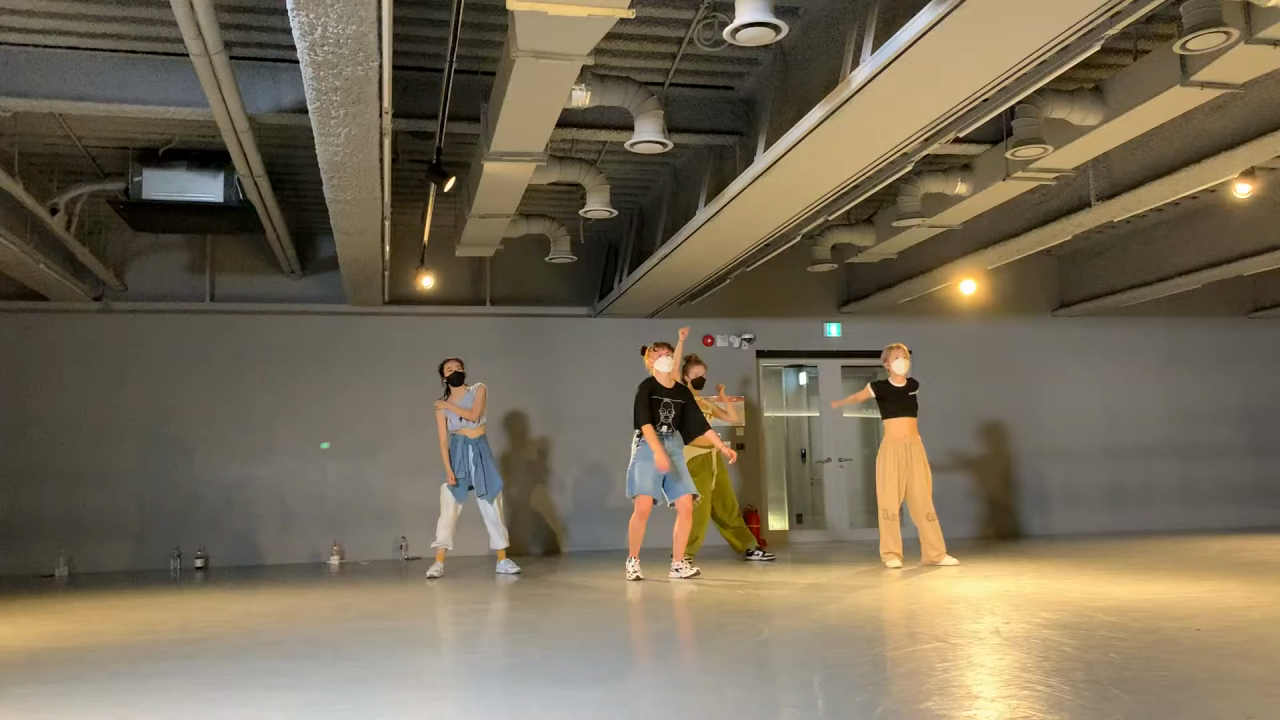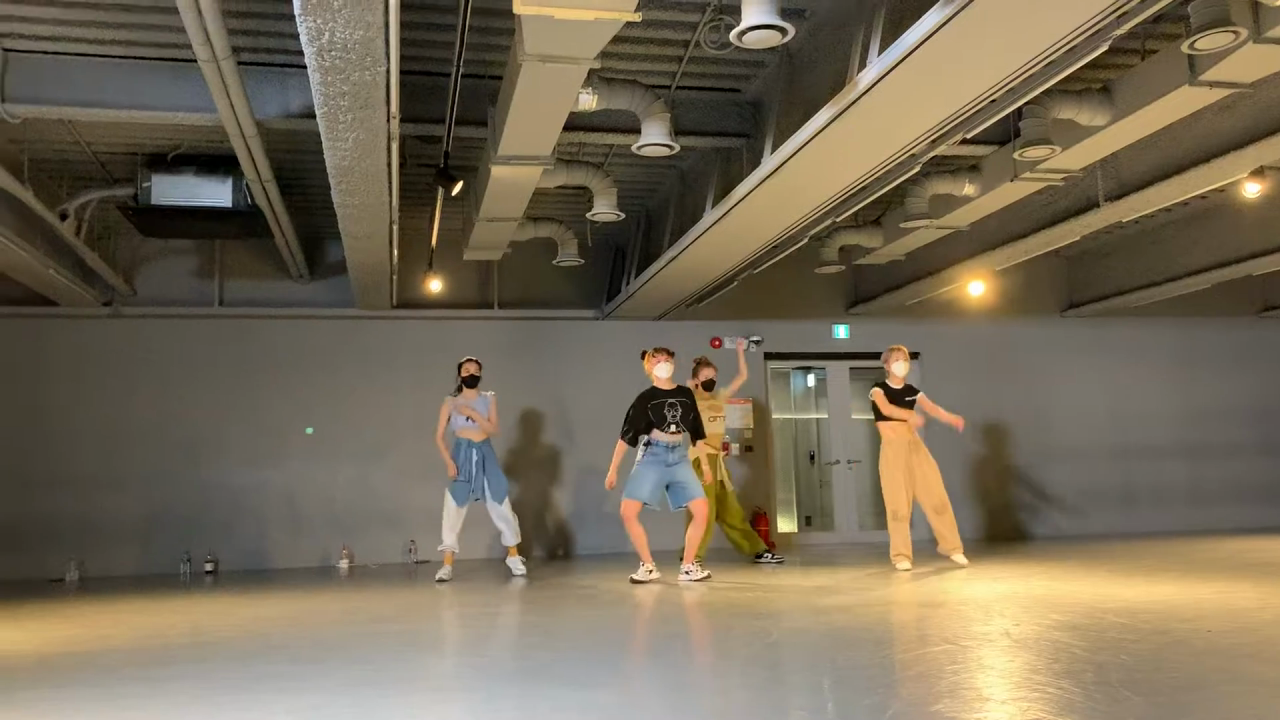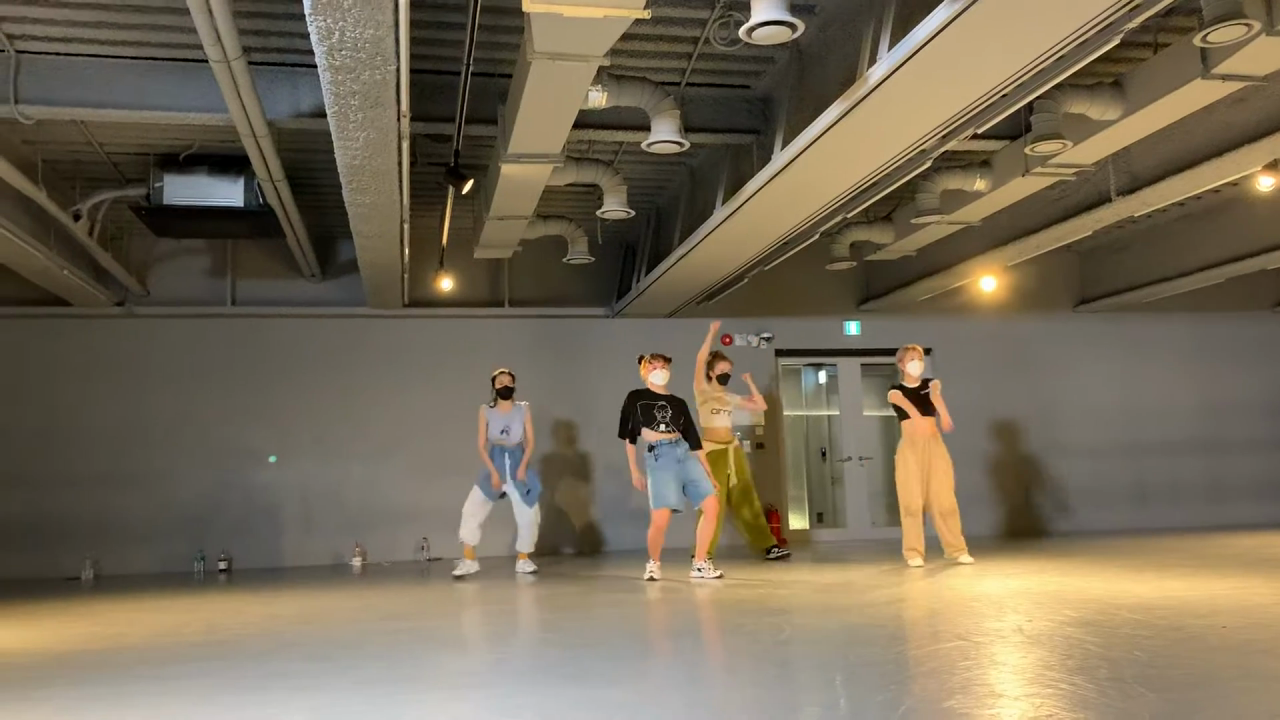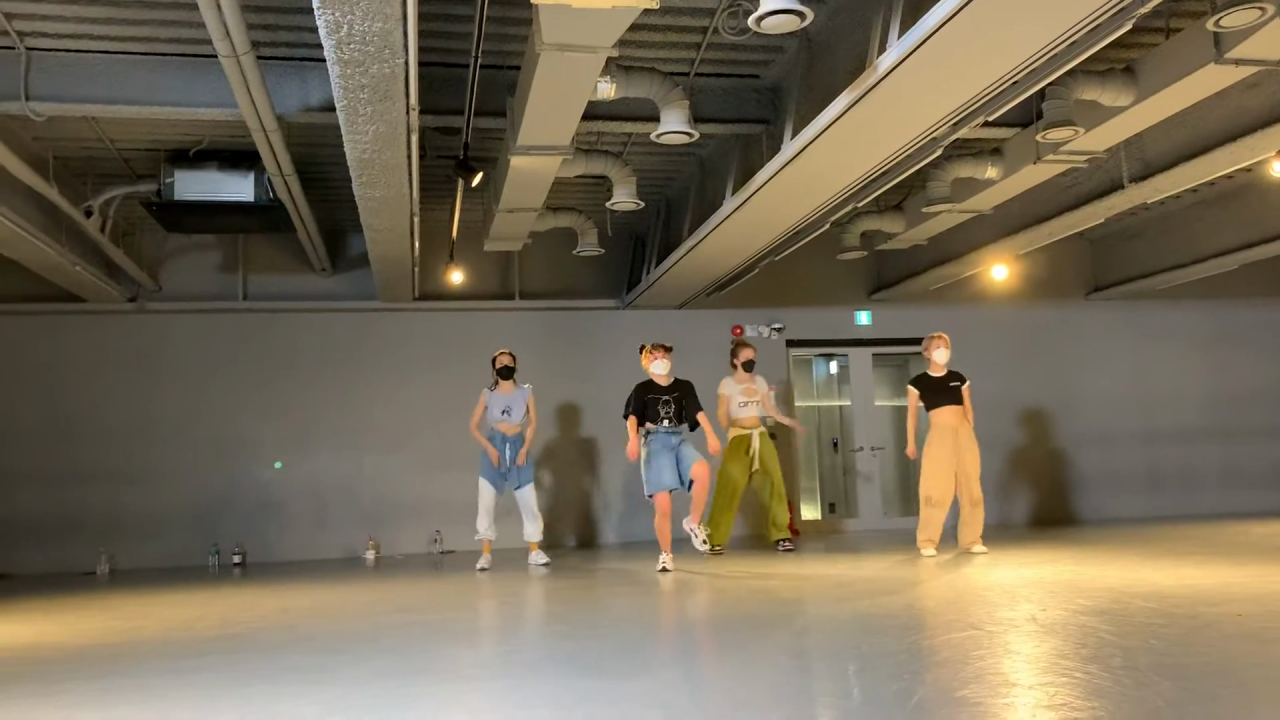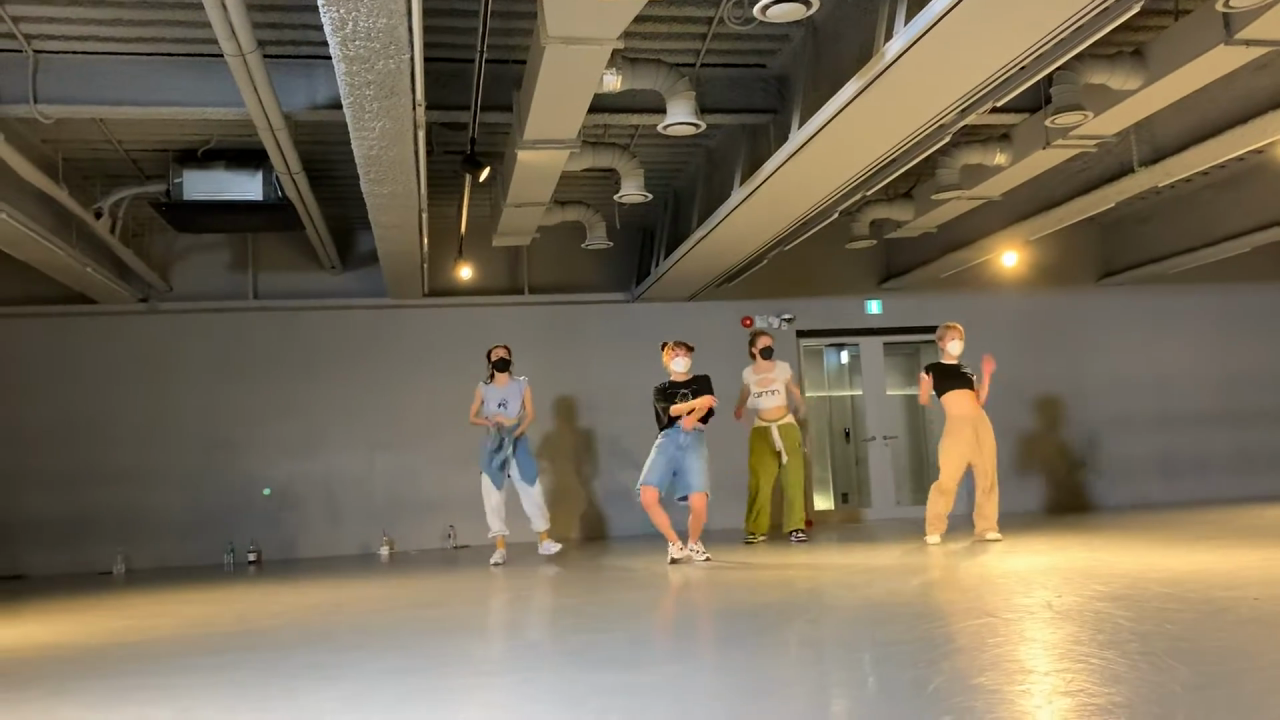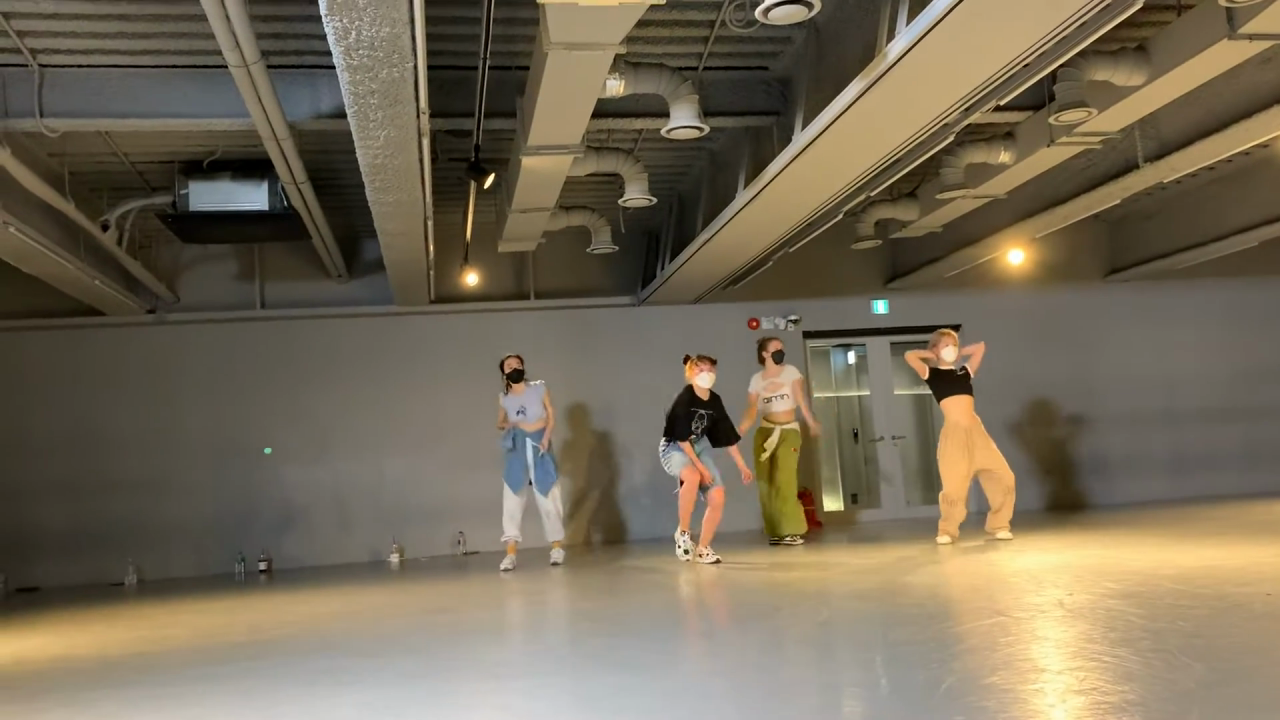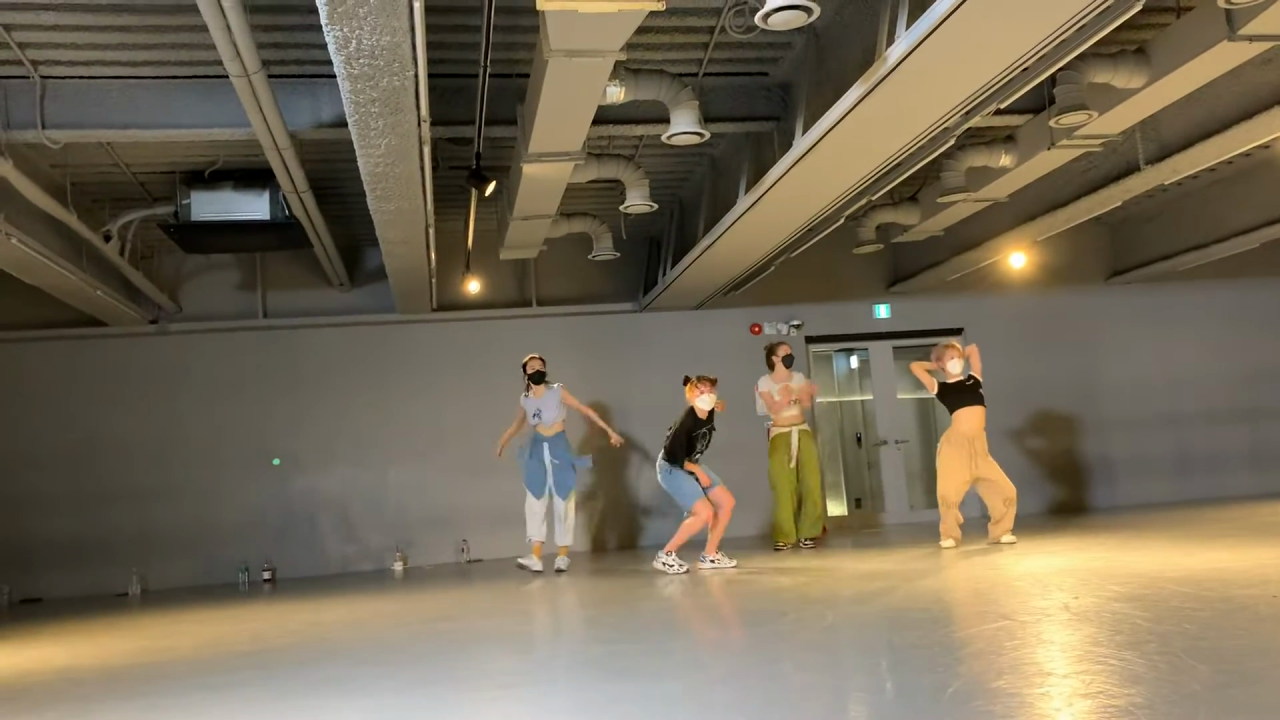
dt=0.4s
person 1, frame 1
left shoulder: (682, 391)
right shoulder: (646, 388)
left elbow: (699, 423)
right elbow: (643, 422)
left wrist: (722, 446)
right wrist: (657, 451)
left hip: (672, 447)
right hip: (647, 446)
left knee: (686, 505)
right knee: (643, 506)
left ankle: (678, 564)
right ankle: (633, 560)
person 1, frame 2
left shoulder: (686, 394)
right shoulder: (644, 398)
left elbow: (697, 431)
right elbow: (626, 436)
right wrist: (613, 470)
left hip: (679, 456)
right hip: (652, 456)
left knee: (701, 510)
right knee: (627, 511)
left ankle: (687, 566)
right ankle: (648, 566)
person 1, frame 3
left shoulder: (679, 403)
right shoulder: (635, 398)
left elbow: (693, 438)
right elbow: (628, 436)
left wrist: (708, 474)
right wrist: (635, 470)
left hip: (684, 454)
right hip: (658, 457)
left knee: (712, 507)
right knee: (660, 520)
left ankle: (700, 563)
right ankle: (654, 562)
person 1, frame 4
left shoulder: (684, 386)
right shoulder: (642, 389)
left elbow: (698, 411)
right elbow: (631, 415)
left wrist: (710, 434)
right wrist: (633, 438)
left hip: (679, 440)
right hip: (655, 443)
left knee: (702, 472)
right knee: (662, 505)
left ankle: (694, 522)
right ankle: (666, 555)
person 1, frame 5
left shoulder: (702, 381)
right shoulder: (661, 389)
left elbow: (707, 404)
right elbow: (671, 410)
left wrist: (693, 415)
right wrist: (696, 401)
left hip: (693, 440)
right hip: (667, 440)
left knee: (699, 503)
right knee: (647, 496)
left ankle: (693, 543)
right ankle: (675, 543)
person 1, frame 6
left shoulder: (715, 400)
right shoulder: (685, 397)
left elbow: (726, 435)
right elbow: (679, 436)
left wrist: (742, 465)
right wrist: (698, 465)
left hip: (698, 448)
right hip: (674, 448)
left knee: (717, 497)
right knee: (692, 477)
left ankle: (703, 549)
right ankle: (683, 532)
person 1, frame 7
left shoulder: (709, 412)
right shoulder: (686, 421)
right elbow: (674, 456)
right wrist: (698, 470)
left hip: (691, 465)
right hip: (671, 468)
left knee: (727, 502)
right knee: (705, 513)
left ankle: (710, 555)
right ankle: (666, 555)
person 2, frame 1
left shoulder: (914, 385)
right shoulder: (879, 387)
right elbow: (859, 396)
right wrist: (840, 403)
left hip: (914, 447)
right hip: (892, 448)
left knee: (923, 500)
right knee: (889, 502)
left ankle: (935, 553)
right ankle: (891, 554)
person 2, frame 2
left shoulder: (913, 392)
right shoulder: (878, 390)
left elbow: (932, 409)
right elbow: (886, 408)
left wrist: (951, 418)
right wrist: (909, 415)
left hip: (914, 445)
right hip: (892, 448)
left knee: (935, 495)
right knee: (898, 502)
left ankle: (952, 547)
right ankle: (901, 556)
person 2, frame 3
left shoulder: (930, 383)
right shoulder: (895, 391)
left elbow: (938, 400)
right elbow: (907, 405)
left wrist: (945, 417)
right wrist: (919, 418)
left hip: (934, 443)
right hip: (910, 445)
left knee: (944, 498)
right knee: (912, 500)
left ankle: (956, 549)
right ankle: (913, 552)
person 2, frame 4
left shoulder: (959, 378)
right shoulder: (918, 382)
left elbow: (968, 409)
right elbow: (912, 413)
left wrist: (969, 436)
right wrist: (911, 442)
left hip: (963, 434)
right hip: (938, 435)
left knee: (971, 490)
right knee: (935, 490)
left ankle: (970, 540)
right ankle: (927, 542)
person 2, frame 5
left shoulder: (966, 369)
right shoulder: (933, 369)
left elbow: (980, 398)
right elbow: (924, 398)
left wrist: (986, 375)
right wrist: (925, 390)
left hip: (979, 422)
right hip: (956, 425)
left knee: (987, 477)
right knee: (948, 479)
left ankle: (987, 527)
right ankle: (934, 529)
person 2, frame 6
left shoulder: (964, 372)
right shoulder: (931, 374)
left elbow: (980, 347)
right elbow: (909, 356)
left wrist: (958, 354)
right wrist: (930, 356)
left hip: (976, 432)
right hip: (953, 434)
left knee: (1004, 478)
right knee: (953, 489)
left ankle: (998, 526)
right ankle: (947, 531)
person 2, frame 7
left shoulder: (973, 380)
right shoulder: (940, 388)
left elbow: (973, 348)
right elbow: (915, 366)
right wrist: (936, 366)
left hip: (978, 445)
right hip: (955, 443)
left knee: (1006, 490)
right knee: (948, 492)
left ankle: (1000, 531)
right ankle: (949, 535)
person 3, frame 1
left shoulder: (478, 390)
right shoulder: (441, 406)
left elbow: (474, 414)
right elbow: (443, 441)
left wrist: (449, 405)
right wrist: (448, 470)
left hip: (480, 451)
right hip: (457, 454)
left knee: (492, 506)
right knee: (448, 509)
left ankle: (502, 559)
right ankle: (439, 562)
person 3, frame 2
left shoulder: (489, 399)
right shoulder: (450, 402)
left elbow: (493, 428)
right elbow: (440, 436)
left wrist: (471, 413)
right wrist: (449, 461)
left hip: (485, 455)
right hip: (462, 455)
left knee: (501, 507)
right knee: (453, 511)
left ankle: (513, 555)
right ankle: (447, 565)
person 3, frame 3
left shoulder: (523, 409)
right shoulder: (486, 411)
left elbow: (530, 440)
right elbow: (481, 445)
left wrist: (523, 465)
right wrist: (493, 471)
left hip: (517, 461)
right hip: (494, 461)
left knee: (529, 513)
right knee: (473, 506)
left ankle: (522, 559)
right ankle: (469, 559)
person 3, frame 4
left shoulder: (525, 392)
right shoulder: (487, 395)
left elbow: (532, 423)
right elbow: (473, 426)
left wrist: (525, 449)
right wrist: (489, 447)
left hip: (517, 448)
right hip: (494, 448)
left knee: (528, 500)
right knee: (486, 500)
left ankle: (535, 551)
right ankle: (486, 553)
person 3, frame 5
left shoulder: (521, 384)
right shoulder: (483, 388)
left elbow: (530, 415)
right elbow: (471, 417)
left wrist: (518, 431)
right wrist: (486, 420)
left hip: (517, 440)
right hip: (495, 443)
left knee: (532, 491)
right knee: (493, 496)
left ankle: (545, 540)
right ankle: (500, 548)
person 3, frame 6
left shoulder: (539, 389)
right shoulder: (504, 398)
left elbow: (550, 417)
right elbow: (500, 423)
left wrist: (546, 438)
right wrist: (505, 425)
left hip: (540, 446)
right hip: (518, 449)
left knee: (548, 500)
right knee: (512, 501)
left ankle: (556, 548)
right ankle: (510, 554)
person 3, frame 7
left shoulder: (557, 392)
right shoulder: (525, 400)
left elbow: (585, 410)
right elbow: (518, 424)
left wrist: (609, 430)
right wrist: (502, 443)
left hip: (558, 448)
right hip: (537, 451)
left knee: (562, 503)
right knee: (535, 504)
left ankle: (562, 555)
right ankle: (535, 557)
person 4, frame 1
left shoulder: (708, 401)
left elbow: (734, 419)
left wrist: (722, 398)
right wrist: (680, 343)
left hip: (713, 454)
right hip: (695, 455)
left knee: (727, 504)
right knee: (700, 505)
left ankle: (749, 547)
right ankle: (683, 552)
person 4, frame 2
left shoulder: (720, 397)
right shoulder: (692, 401)
left elbow: (742, 377)
left wrist: (740, 353)
right wrist: (689, 388)
left hip: (717, 458)
right hip: (701, 456)
left knee: (730, 509)
left ankle: (758, 550)
person 4, frame 3
left shoulder: (731, 397)
right shoulder: (703, 391)
left elbow: (761, 407)
right elbow: (700, 362)
left wrist: (750, 384)
right wrist: (711, 335)
left hip: (734, 449)
right hip: (712, 450)
left knee: (747, 499)
right knee: (714, 501)
left ankle: (767, 545)
right ankle: (703, 551)
person 4, frame 4
left shoulder: (760, 382)
right shoulder: (727, 384)
left elbow: (771, 411)
right elbow: (722, 416)
left wrist: (791, 422)
right wrist: (725, 421)
left hip: (761, 436)
right hip: (739, 437)
left knee: (774, 485)
right knee: (729, 489)
left ankle: (781, 536)
right ankle: (714, 540)
person 4, frame 5
left shoulder: (782, 367)
right shoulder: (748, 373)
left elbow: (793, 391)
left wrist: (800, 407)
right wrist: (739, 410)
left hip: (785, 426)
right hip: (760, 429)
left knee: (793, 477)
right knee: (759, 479)
left ankle: (796, 527)
right ankle: (756, 529)
person 4, frame 6
left shoulder: (791, 371)
right shoulder: (756, 380)
left elbow: (800, 398)
right elbow: (752, 408)
left wrist: (810, 421)
right wrist: (743, 426)
left hip: (789, 430)
right hip: (765, 432)
left knee: (784, 480)
right knee: (766, 483)
left ankle: (793, 530)
right ankle: (776, 532)
person 4, frame 7
left shoulder: (799, 377)
right shoulder: (764, 382)
left elbow: (807, 403)
right elbow: (773, 409)
left wrist: (800, 395)
right wrist: (791, 395)
left hip: (803, 433)
right hip: (779, 435)
left knee: (811, 484)
right knee: (783, 488)
left ankle: (807, 534)
right ankle: (784, 537)
